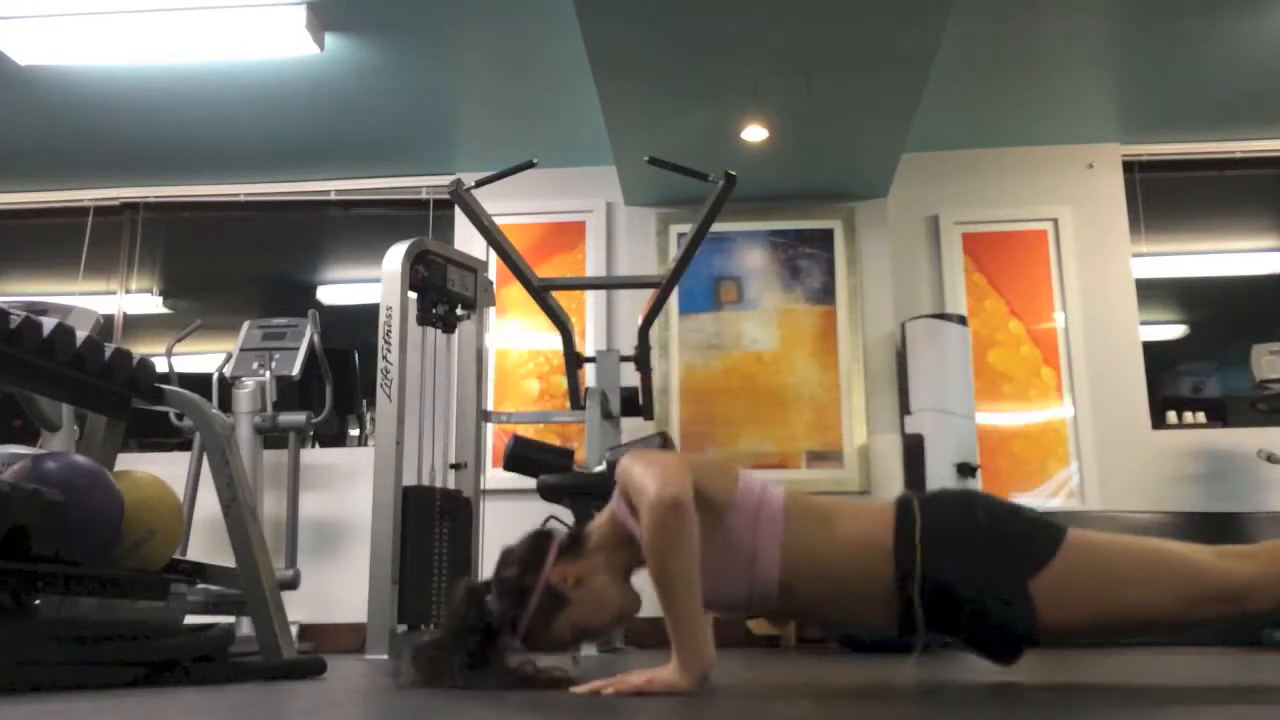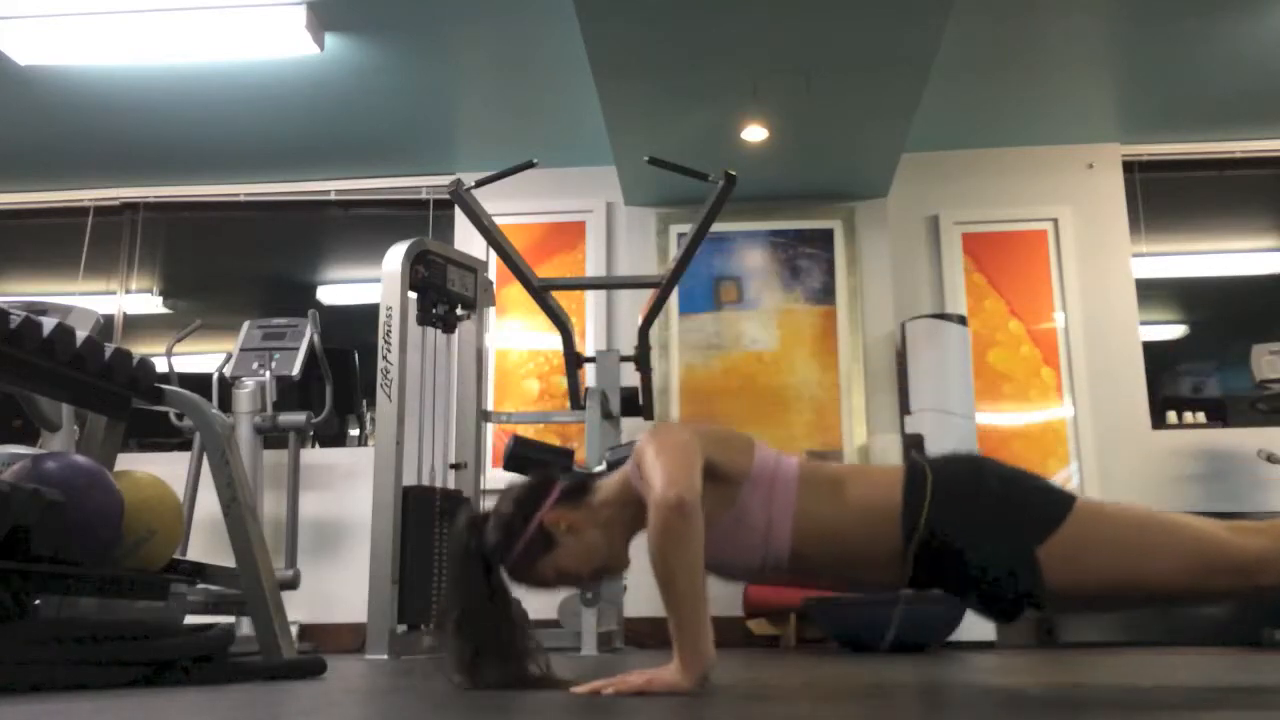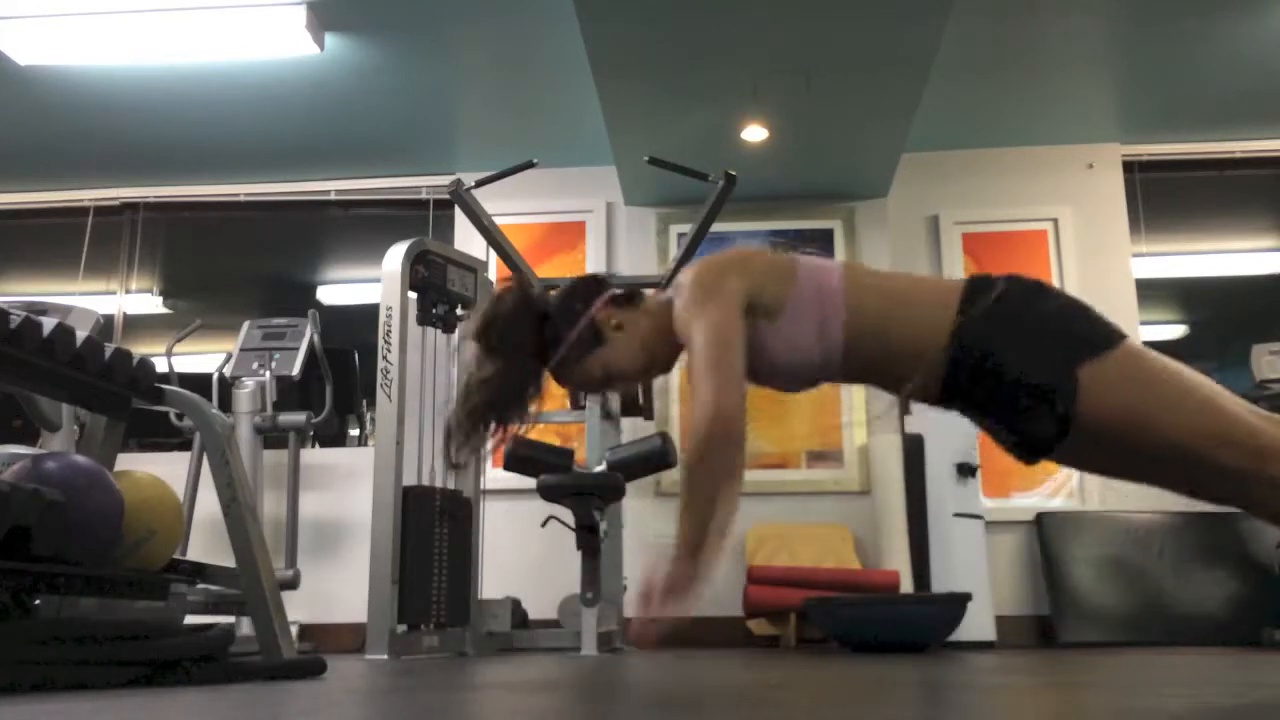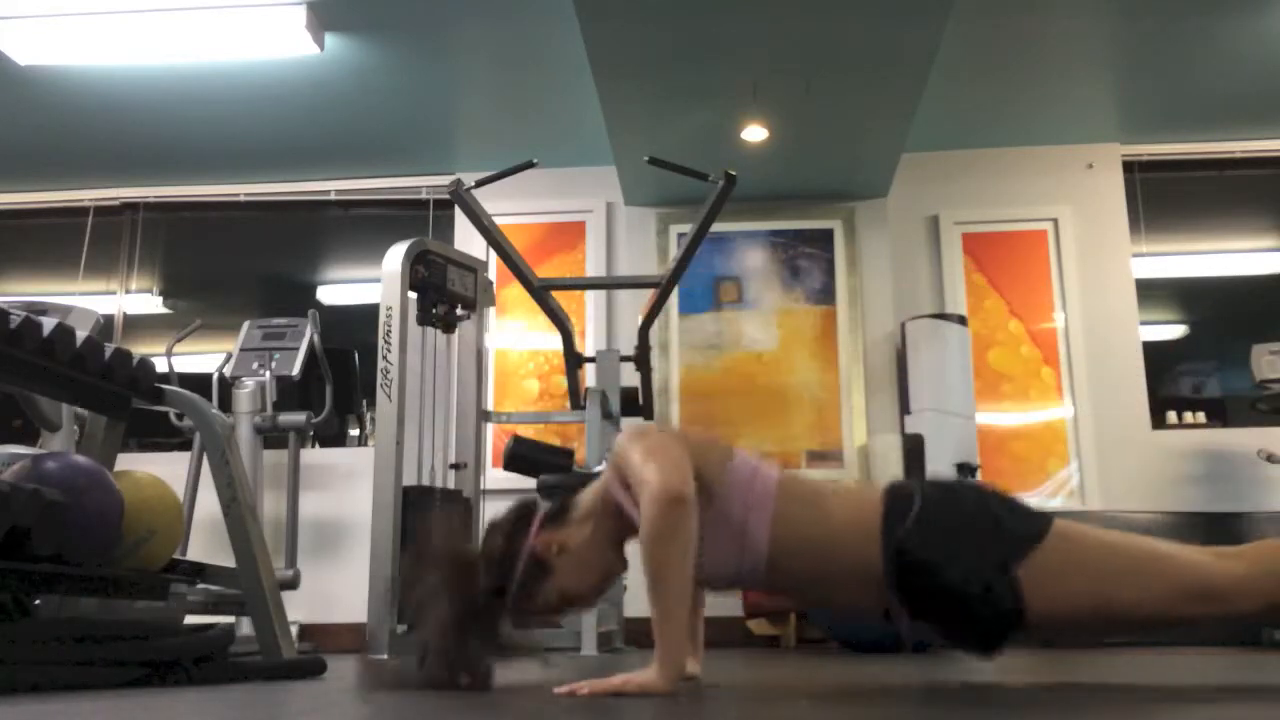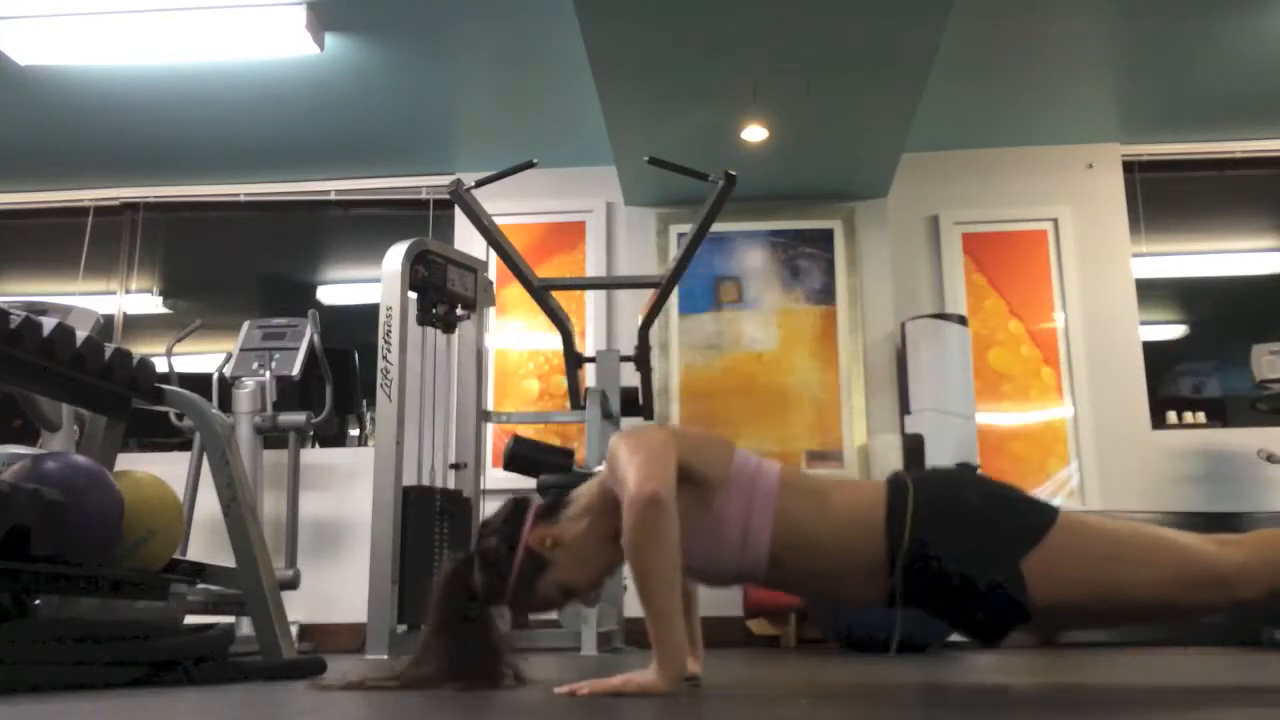
dt=0.4s
person 1, frame 1
left shoulder: (641, 475)
right shoulder: (634, 531)
left elbow: (668, 512)
left wrist: (687, 662)
left hip: (949, 560)
right hip: (930, 566)
person 1, frame 2
left shoulder: (656, 450)
right shoulder: (645, 495)
left elbow: (676, 505)
left wrist: (689, 664)
right wrist: (691, 653)
left hip: (961, 522)
right hip: (941, 527)
person 1, frame 3
left shoulder: (706, 288)
right shoulder: (703, 328)
left elbow: (716, 426)
right elbow: (721, 449)
left wrist: (679, 571)
right wrist: (689, 568)
left hip: (1016, 340)
right hip: (991, 364)
person 1, frame 4
left shoulder: (635, 455)
right shoulder: (634, 503)
left elbow: (675, 507)
right elbow: (690, 544)
left wrist: (669, 664)
right wrist: (676, 648)
left hip: (943, 544)
right hip: (927, 565)
person 1, frame 5
left shoulder: (630, 457)
right shoulder: (629, 502)
left elbow: (654, 502)
right elbow: (674, 535)
left wrist: (667, 667)
right wrist: (687, 655)
left hip: (946, 538)
right hip: (927, 544)
